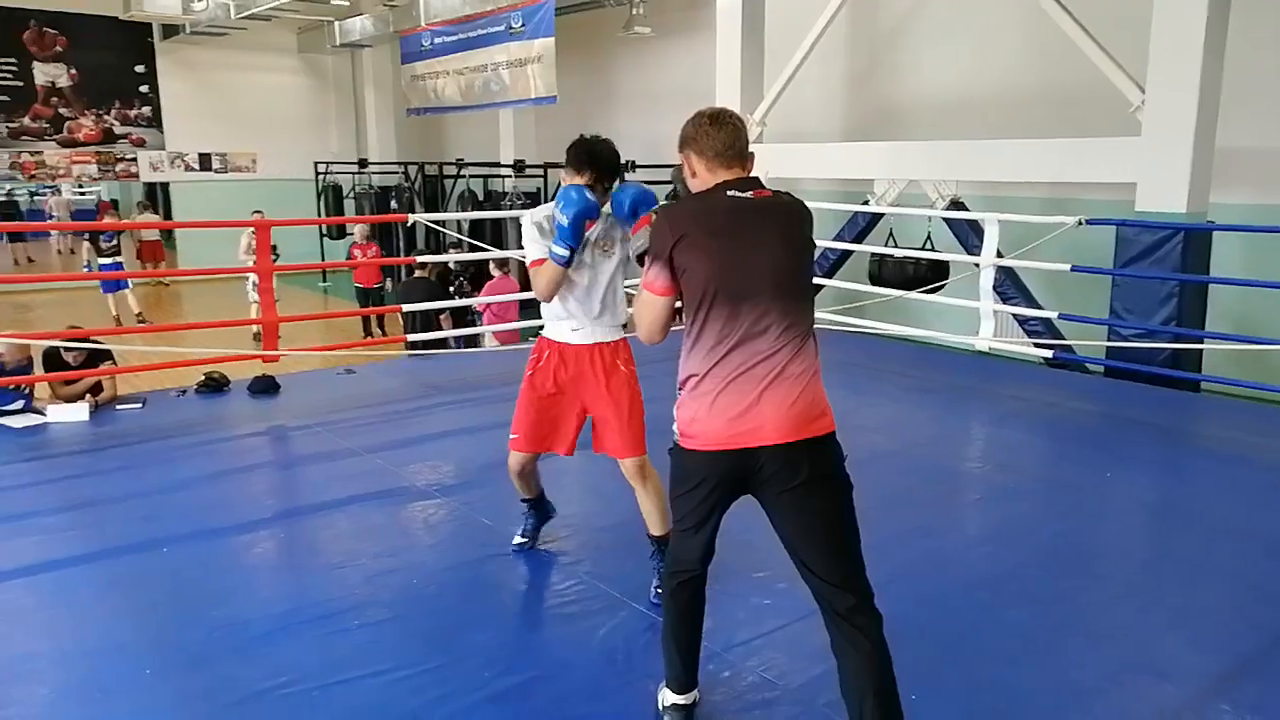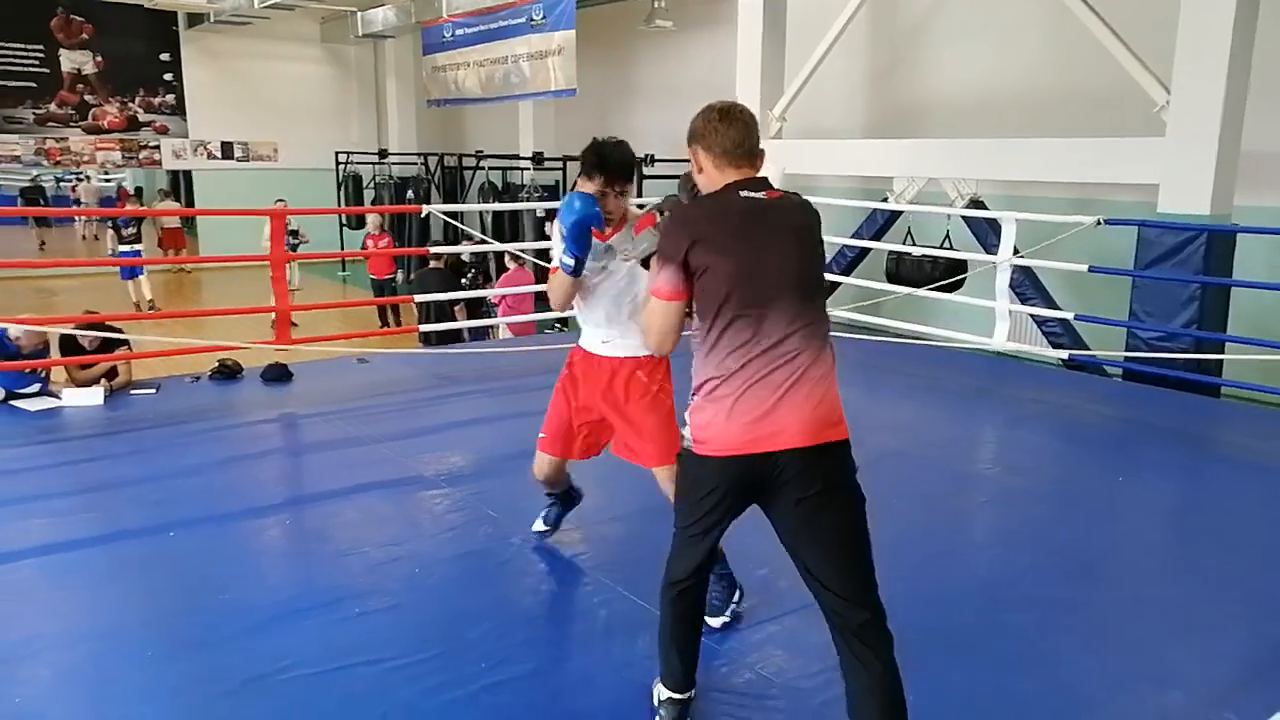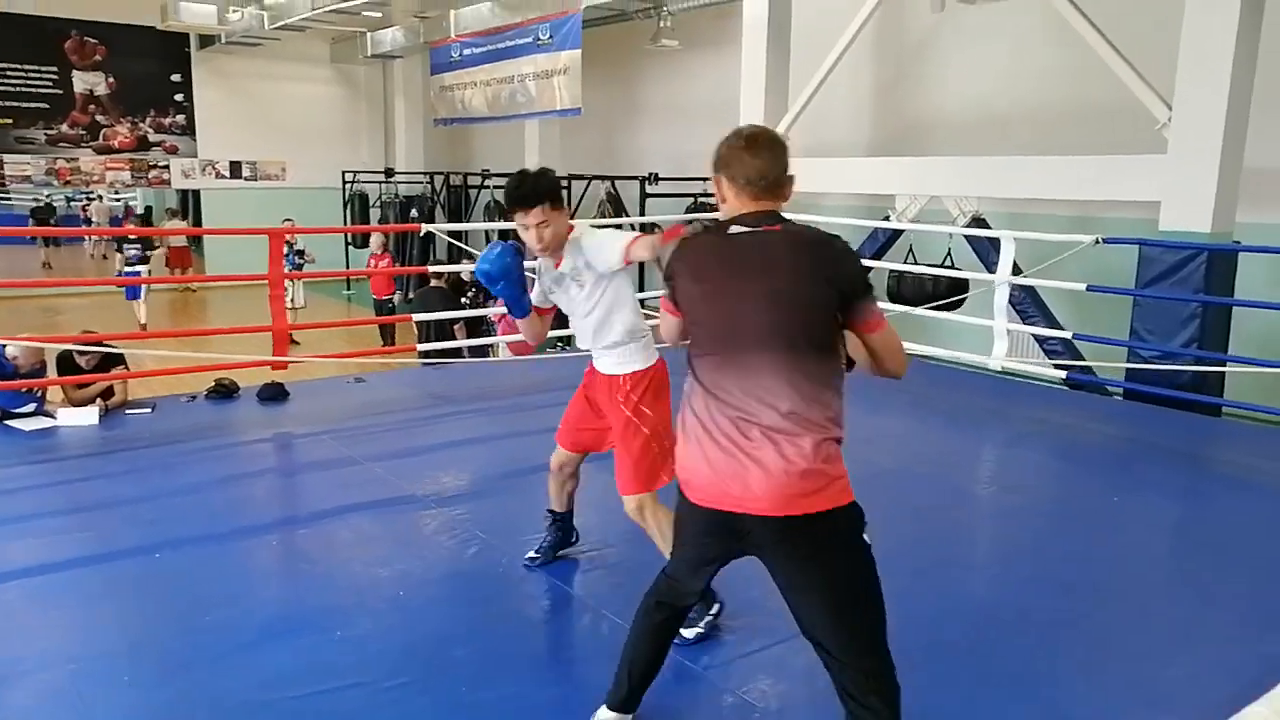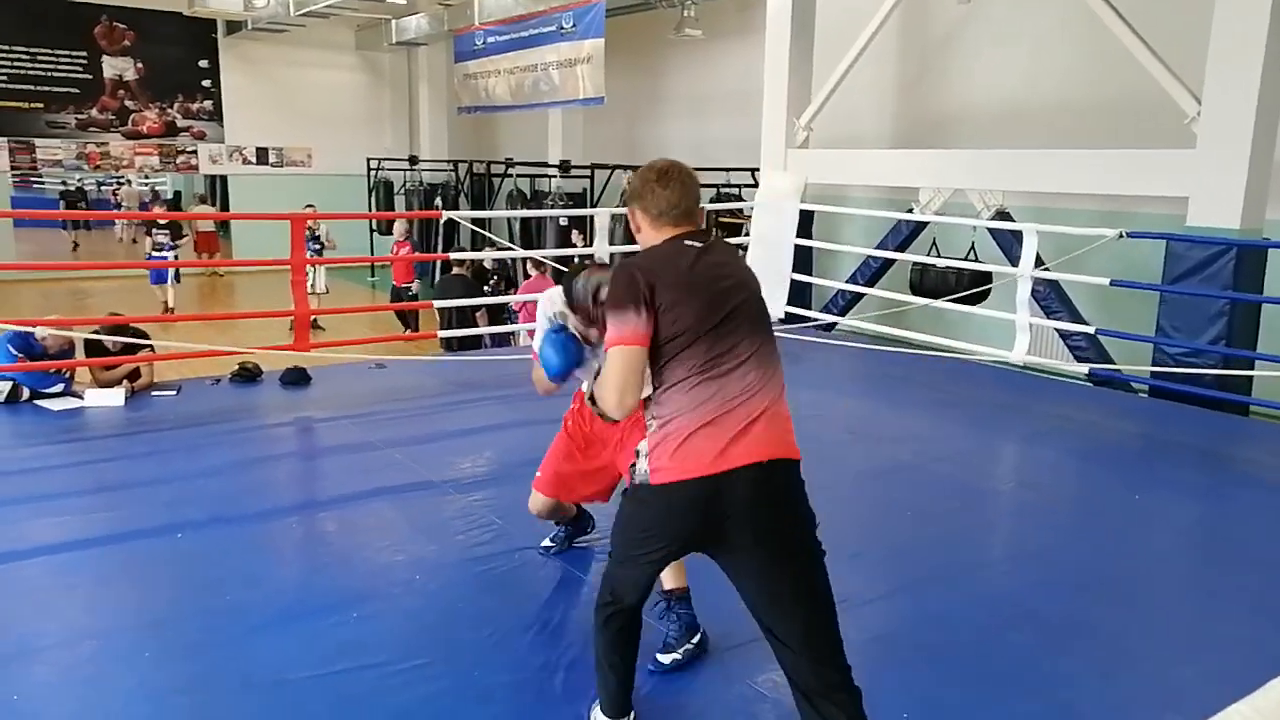
dt=0.3s
person 1, frame 1
left shoulder: (676, 222)
right shoulder: (794, 214)
left elbow: (648, 330)
left hip: (706, 434)
right hip: (797, 434)
left knee: (685, 565)
right knee: (847, 600)
person 1, frame 2
left shoulder: (686, 226)
right shoulder: (803, 217)
left elbow: (654, 340)
left hip: (719, 442)
right hip: (814, 443)
left knee: (685, 571)
right knee: (858, 619)
person 1, frame 3
left shoulder: (688, 256)
right shoulder: (829, 254)
left elbow: (669, 333)
right elbow: (893, 364)
left hip: (708, 486)
right hip: (805, 498)
left knee: (674, 591)
person 1, frame 4
left shoulder: (633, 276)
right shoulder: (732, 262)
left elbow: (619, 399)
left wrist: (596, 385)
left hip: (673, 478)
right hip: (766, 473)
left knee: (617, 596)
person 2, frame 1
left shoulder: (622, 222)
right shoulder: (539, 221)
right elbow: (543, 288)
left wrist: (650, 215)
right wrist: (569, 237)
left hip: (607, 352)
right hip: (554, 351)
left knee: (633, 462)
right knee: (520, 459)
left ankle: (664, 554)
right ankle: (537, 508)
person 2, frame 2
left shoulder: (650, 228)
right shoulder: (566, 228)
right elbow: (558, 300)
right wrist: (578, 249)
left hip: (643, 363)
right hip: (589, 361)
left knee: (669, 470)
right knee: (546, 469)
left ankle: (721, 575)
right ankle: (563, 497)
person 2, frame 3
left shoulder: (594, 242)
right shoulder: (546, 267)
left elbow: (650, 247)
right elbow: (534, 336)
right wrist: (509, 292)
left hip: (636, 378)
right hip: (600, 375)
left knee: (638, 502)
right knee: (563, 461)
left ankle: (700, 594)
right ankle: (561, 531)
person 2, frame 4
right shoulder: (551, 306)
right elbow: (543, 385)
right wrist: (554, 365)
left hip: (640, 414)
right hip: (588, 411)
right knee: (541, 505)
left ankle: (682, 619)
right ankle: (576, 520)
